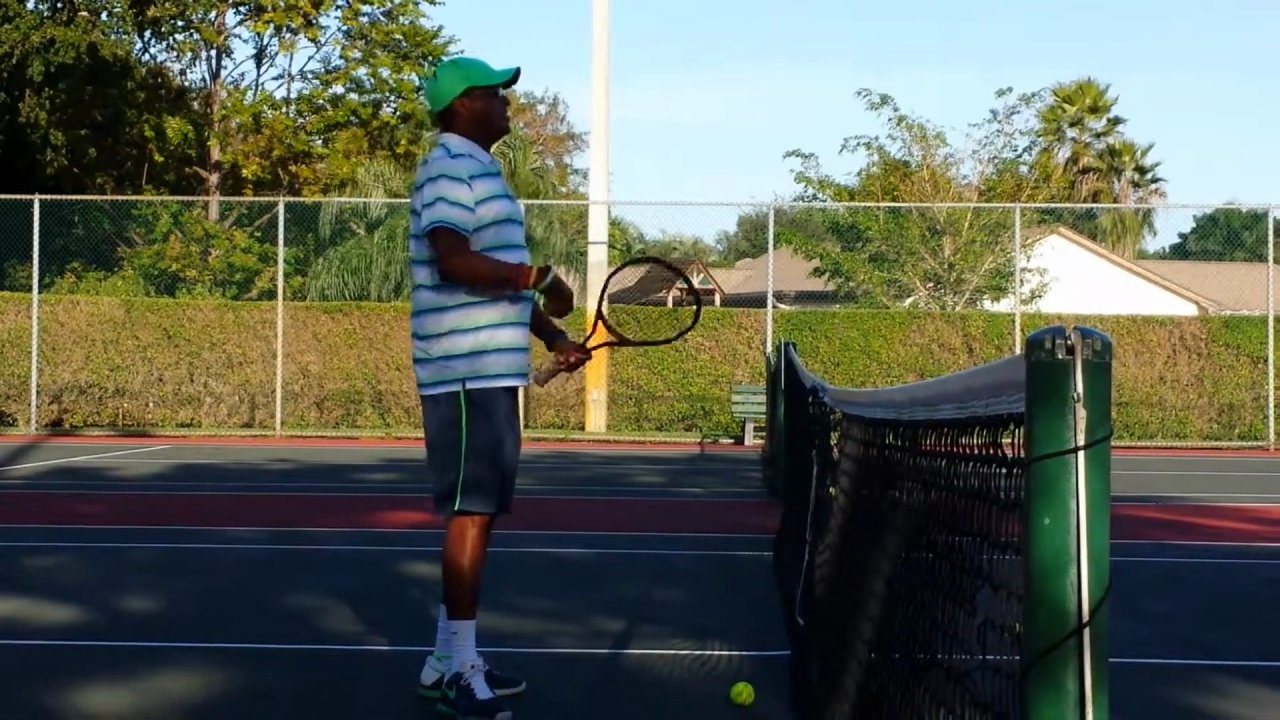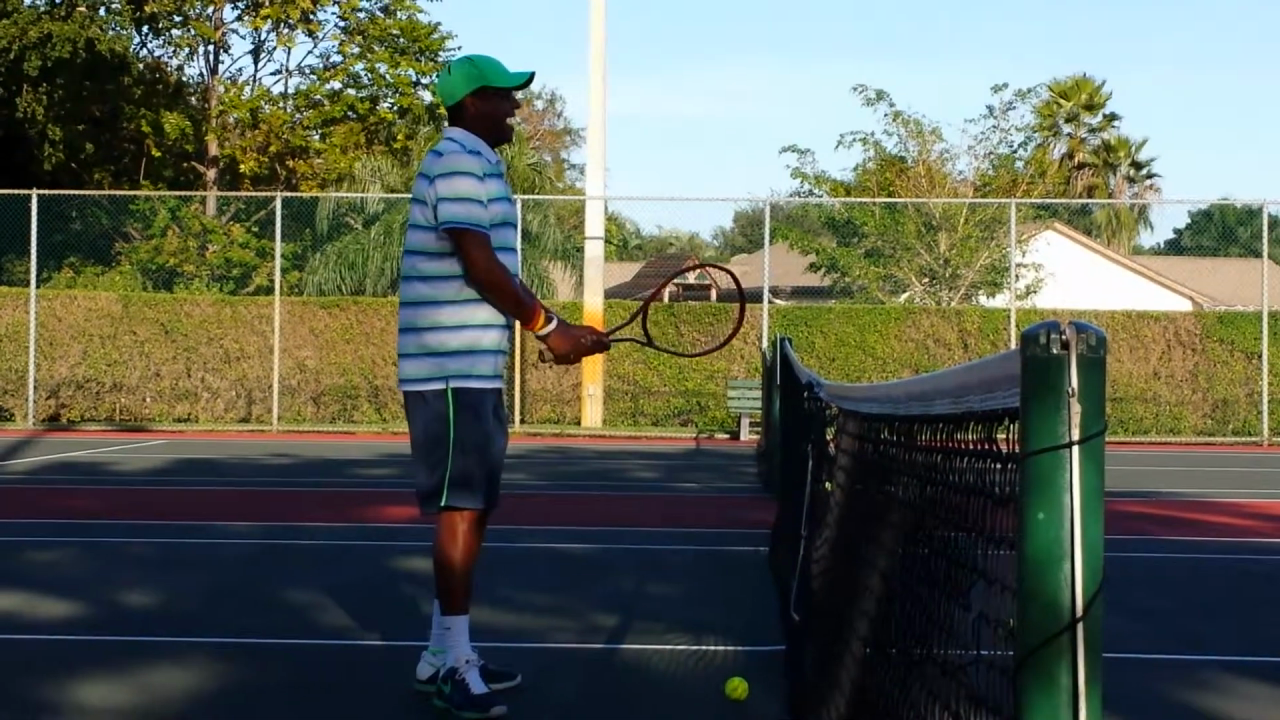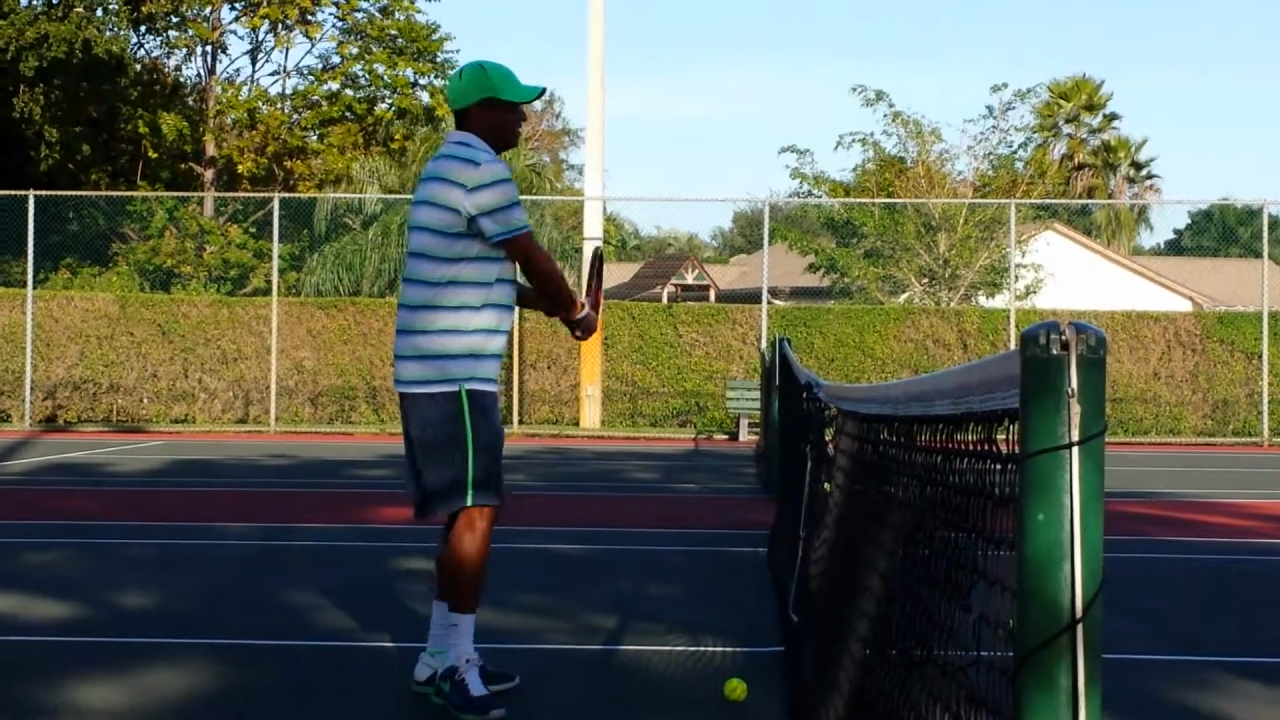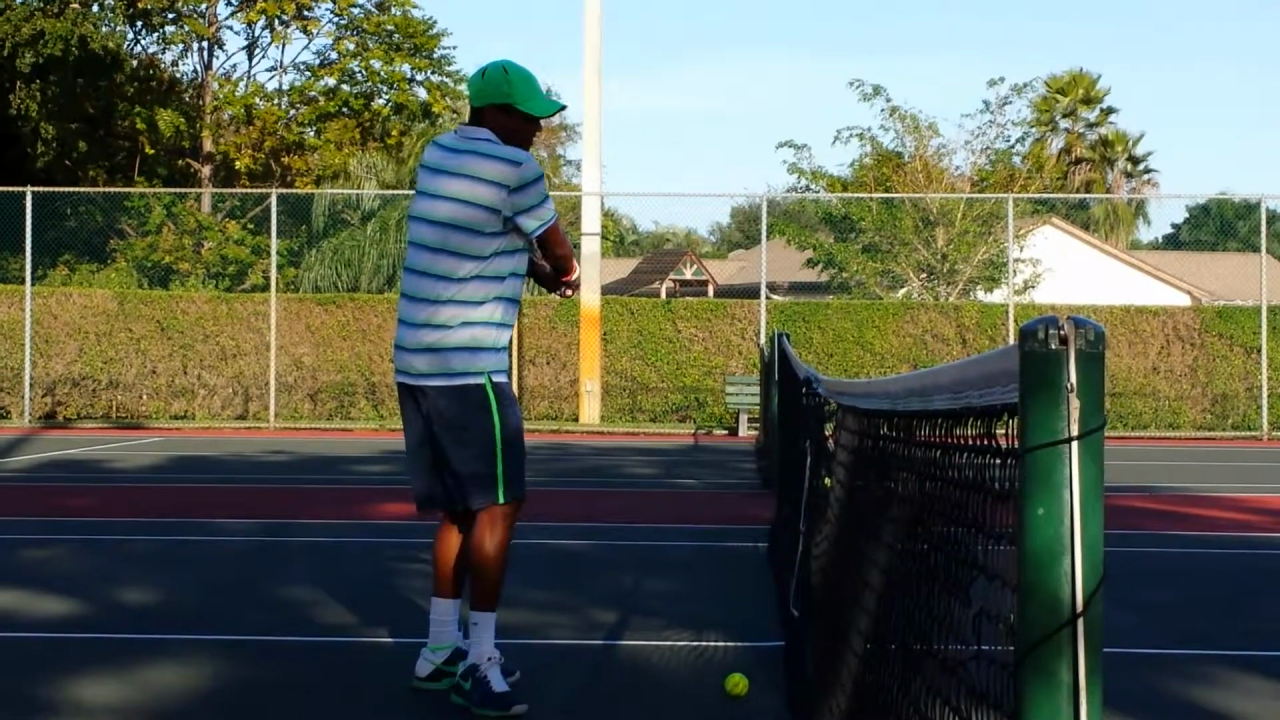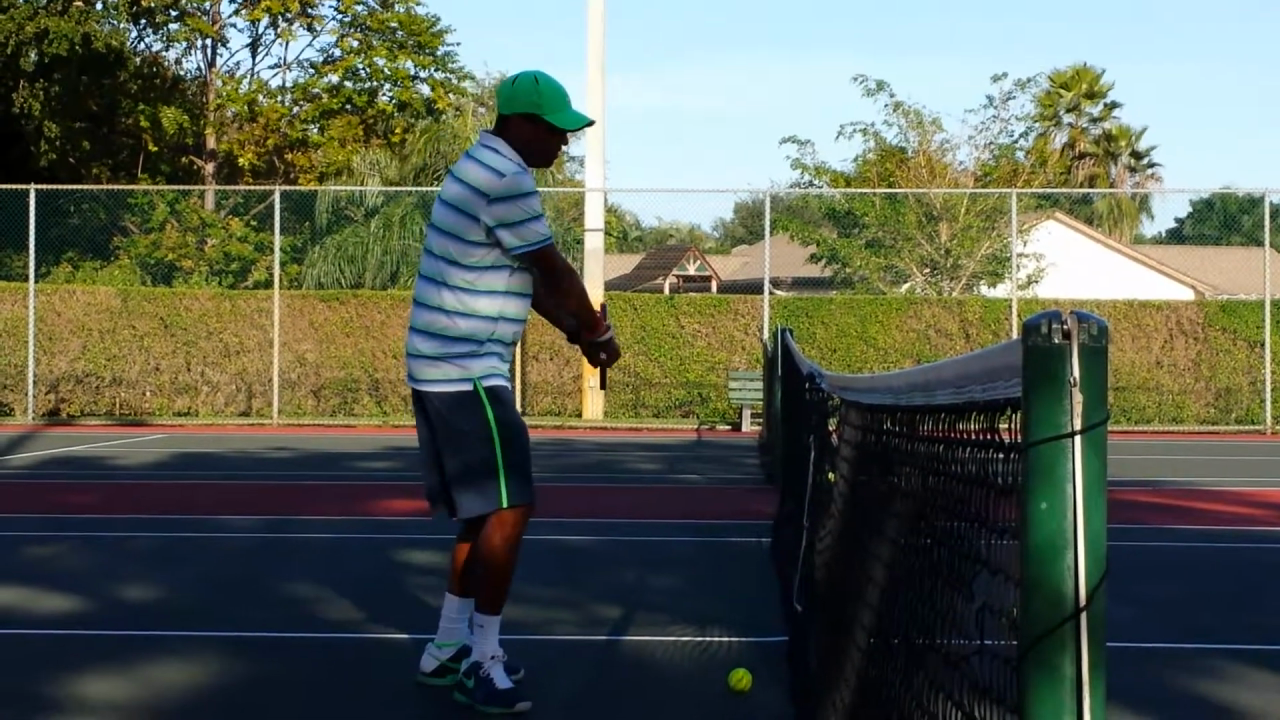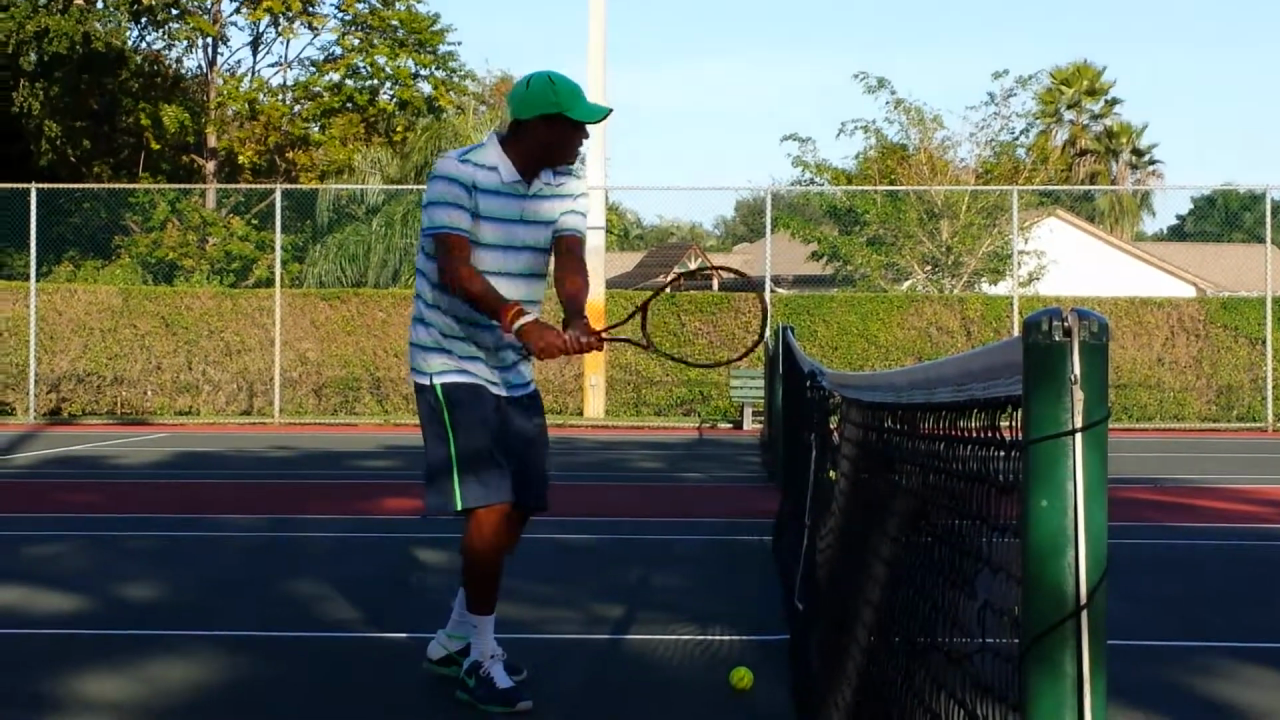
dt=0.3s
person 1, frame 1
left shoulder: (481, 168)
right shoulder: (447, 166)
right elbow: (455, 264)
left wrist: (550, 332)
right wrist: (539, 281)
left hip: (492, 369)
right hip: (466, 372)
left knee: (481, 510)
right knee: (472, 510)
left ankle: (451, 658)
person 1, frame 2
left shoulder: (478, 164)
right shoulder: (456, 158)
left elbow: (497, 276)
right elbow: (480, 267)
left wrist: (556, 328)
right wrist: (549, 325)
left hip: (473, 368)
right hip: (449, 369)
left knee: (471, 507)
right knee: (462, 508)
left ankle: (445, 654)
right ankle: (453, 664)
person 1, frame 3
left shoulder: (450, 165)
right shoulder: (480, 169)
right elbow: (534, 260)
left wrist: (550, 303)
right wrist: (576, 313)
left hip: (432, 368)
right hip: (454, 371)
left knee: (465, 510)
right knee: (477, 506)
left ankle: (441, 656)
right ankle: (456, 663)
person 1, frame 4
left shoulder: (438, 153)
right shoulder: (514, 166)
right elbow: (556, 248)
left wrist: (535, 269)
right wrist: (565, 274)
left hip: (420, 361)
right hip: (466, 365)
left knee: (460, 506)
right knee: (497, 504)
left ankle: (441, 649)
right ankle: (480, 660)
person 1, frame 5
left shoulder: (506, 173)
right shoulder: (494, 177)
left elbow: (534, 273)
right elbow: (552, 274)
left wrist: (579, 336)
right wrist: (599, 333)
left hip: (468, 368)
right hip: (461, 371)
left knee: (489, 510)
right knee: (508, 508)
left ankle: (448, 645)
right ankle: (481, 659)
person 1, frame 6
left shoulder: (565, 185)
right shoulder: (458, 171)
left elbow: (569, 261)
right elbow: (455, 268)
left wrist: (576, 322)
right wrist: (522, 323)
left hip: (513, 372)
right hip: (453, 368)
left knee: (517, 507)
right knee: (491, 507)
left ankle: (456, 637)
right ankle: (480, 657)
